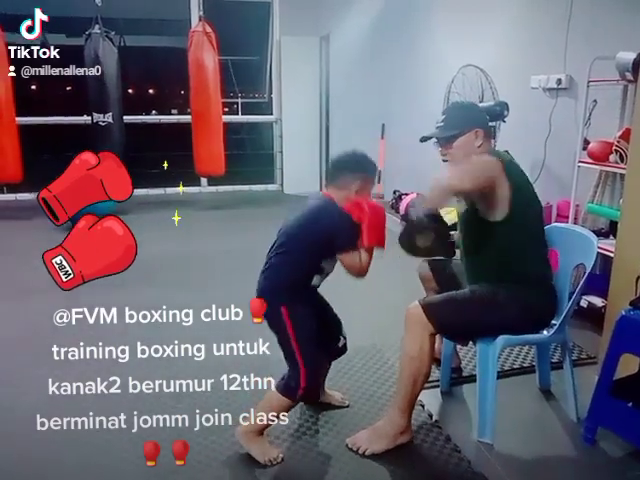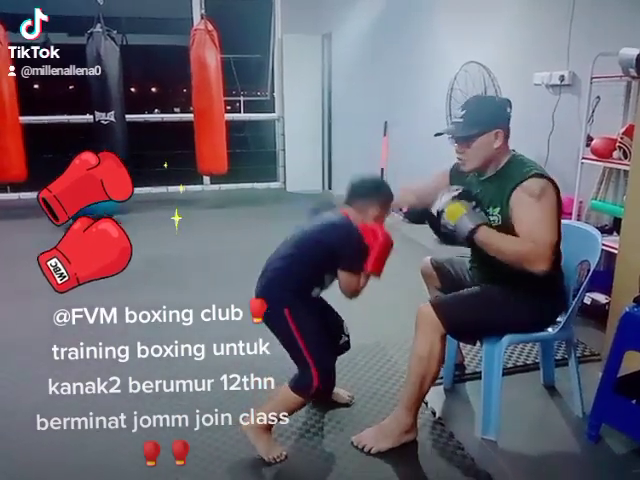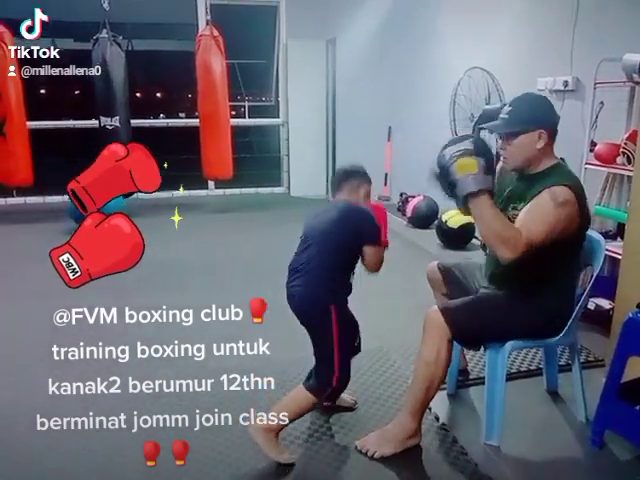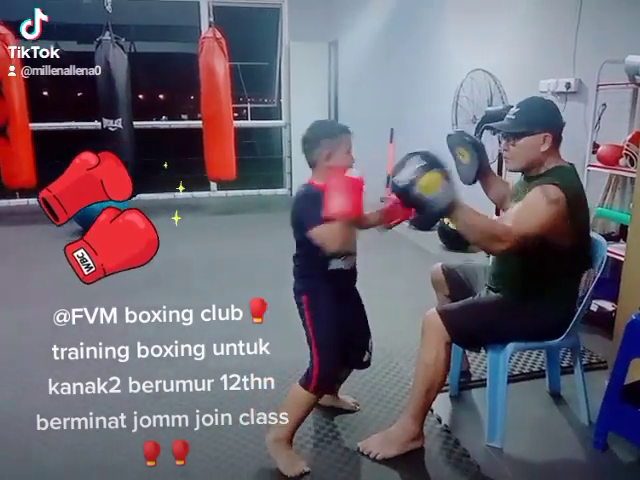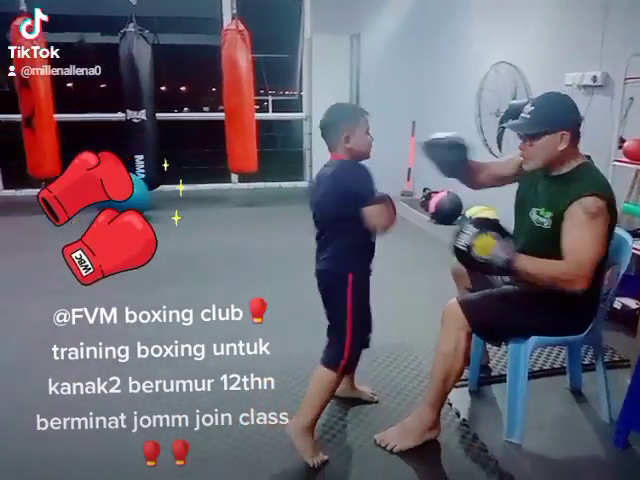
dt=0.4s
person 1, frame 1
left shoulder: (489, 164)
right shoulder: (490, 169)
left elbow: (453, 183)
left wrist: (421, 213)
left hip: (523, 299)
right hip: (499, 280)
left knee: (419, 315)
left ankle: (398, 424)
person 1, frame 2
left shoulder: (531, 186)
right shoulder: (469, 170)
left elbow: (539, 260)
right elbow: (418, 194)
left wrist: (472, 227)
left hip: (533, 297)
right hip: (489, 275)
left knee: (430, 315)
right knee: (431, 268)
left ankle: (403, 423)
right ankle: (451, 350)
person 1, frame 3
left shoulder: (560, 193)
right shoulder: (516, 170)
left elbow: (510, 247)
right elbow: (478, 205)
left wrist: (472, 190)
right wrist: (466, 170)
left hip: (537, 305)
right hip: (503, 281)
left knee: (437, 320)
right knee: (438, 273)
left ankle: (407, 427)
right ankle: (453, 358)
person 1, frame 4
left shoulder: (554, 192)
right shoulder: (539, 174)
left elbow: (499, 238)
right elbow: (510, 202)
right wrist: (479, 169)
left hip: (538, 307)
right hip: (511, 283)
left knee: (436, 322)
right knee: (442, 275)
left ankle: (410, 430)
right ankle: (456, 360)
person 1, frame 5
left shoulder: (587, 197)
right shoulder: (536, 164)
left elbow: (577, 278)
right elbow: (479, 176)
left wrist: (508, 257)
right wrist: (455, 161)
left hip: (561, 303)
right hip: (526, 278)
left knee: (456, 312)
right knee: (463, 269)
left ankle: (426, 420)
person 2, frame 1
left shoulder: (324, 206)
right shoulder: (334, 217)
left elbow: (340, 248)
right elbow: (358, 268)
left wrist: (359, 226)
right wrist: (370, 234)
left hip: (297, 288)
right hip: (282, 297)
left knee: (332, 338)
right knee: (304, 376)
left ankle: (318, 392)
right ankle: (250, 432)
person 2, frame 2
left shoulder: (333, 221)
right shoulder: (350, 236)
right elbow: (350, 289)
left wrist: (362, 258)
right wrist: (374, 260)
left hip: (282, 289)
right hip: (281, 299)
left knee: (337, 337)
right knee: (316, 376)
left ankle: (325, 391)
right ankle: (259, 426)
person 2, frame 3
left shoulder: (322, 214)
right shoulder: (360, 215)
right elbow: (373, 264)
right wrist: (379, 237)
left hip: (301, 290)
right hip: (321, 296)
left knee: (348, 337)
right knee: (332, 374)
left ankle: (329, 395)
right ankle: (267, 428)
person 2, frame 4
left shoulder: (339, 191)
right shoulder: (307, 199)
left elbow: (363, 221)
right elbow: (328, 242)
left wrist: (396, 209)
right wrist: (340, 209)
left hip: (344, 286)
right hip: (316, 292)
left knee: (357, 345)
right knee: (323, 366)
left ankle: (330, 395)
right ankle: (279, 438)
person 2, frame 5
left shoulder: (327, 174)
right shoulder: (355, 173)
right elbow: (380, 222)
right wrist: (387, 204)
left hip: (332, 266)
right hip: (346, 271)
left knee: (355, 331)
right knee: (343, 347)
left ankle: (346, 385)
right ankle: (302, 425)
